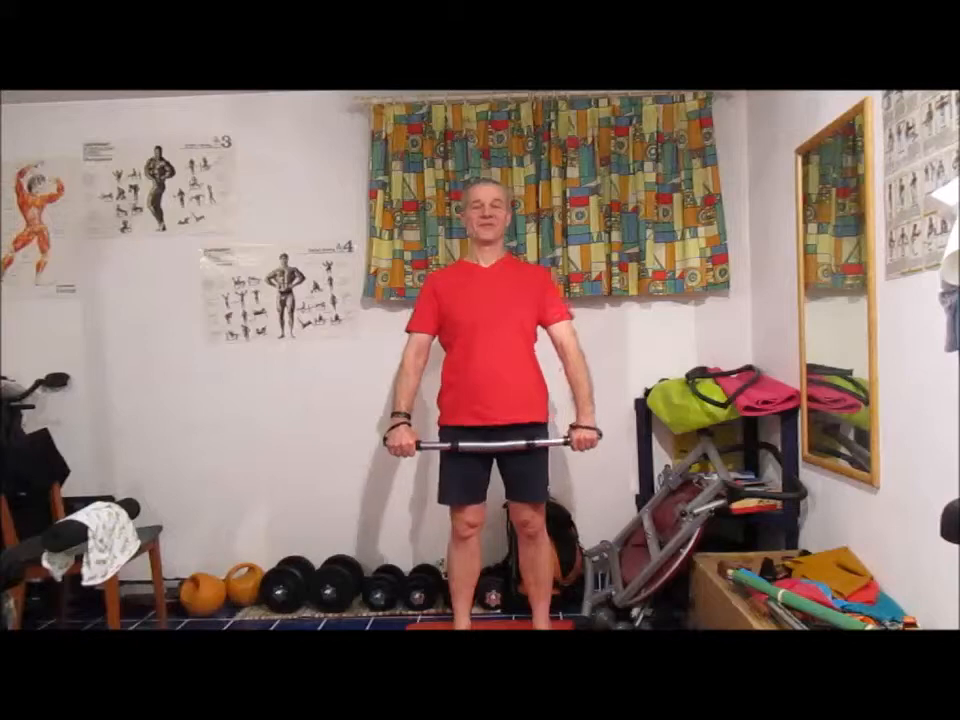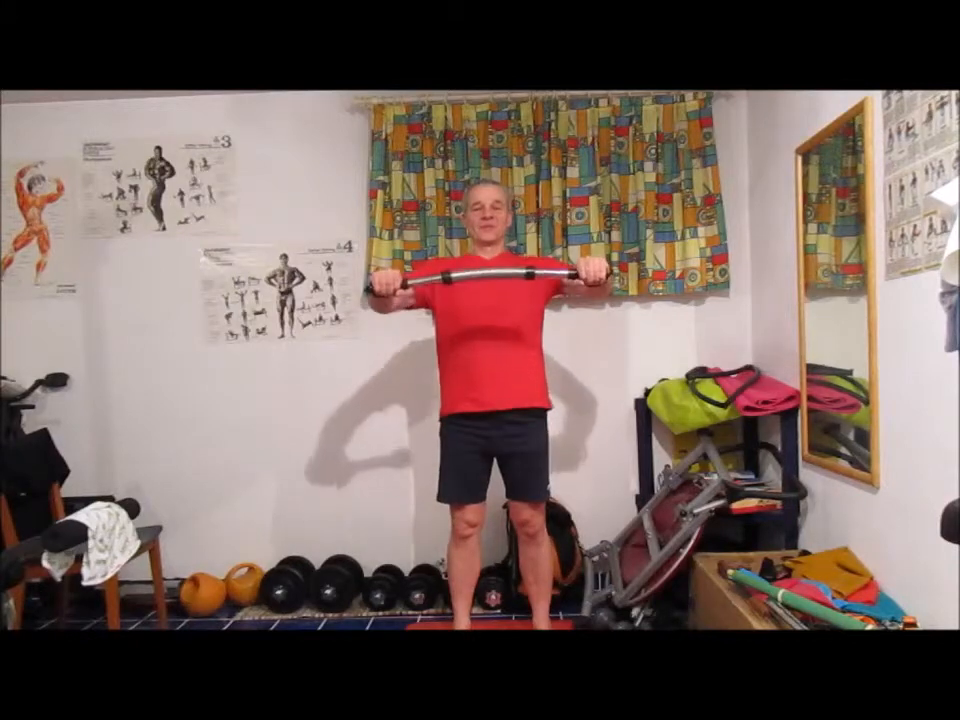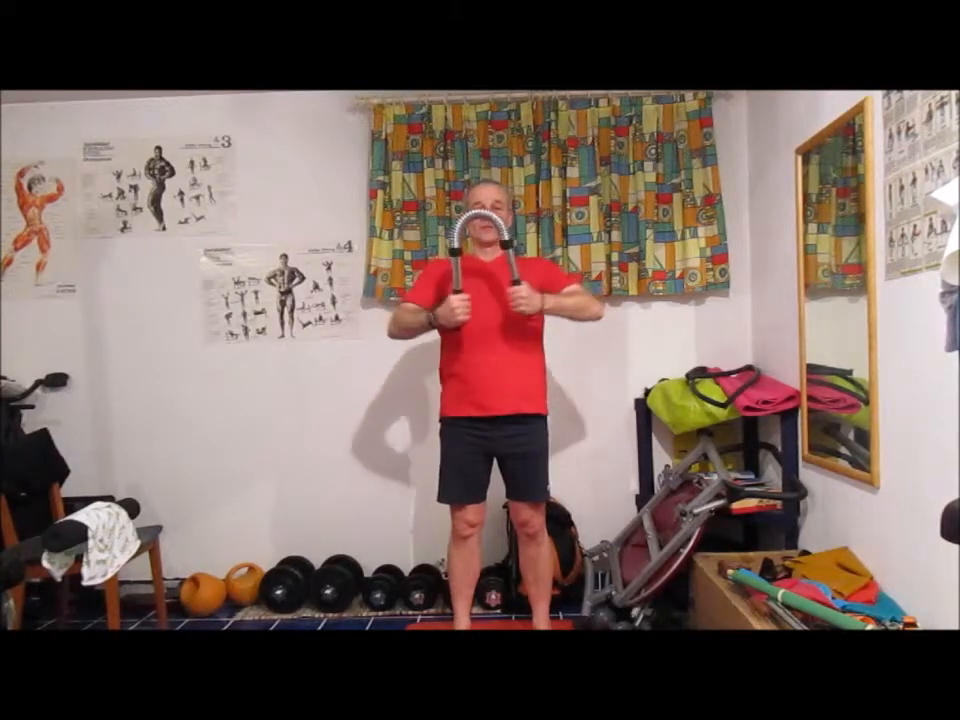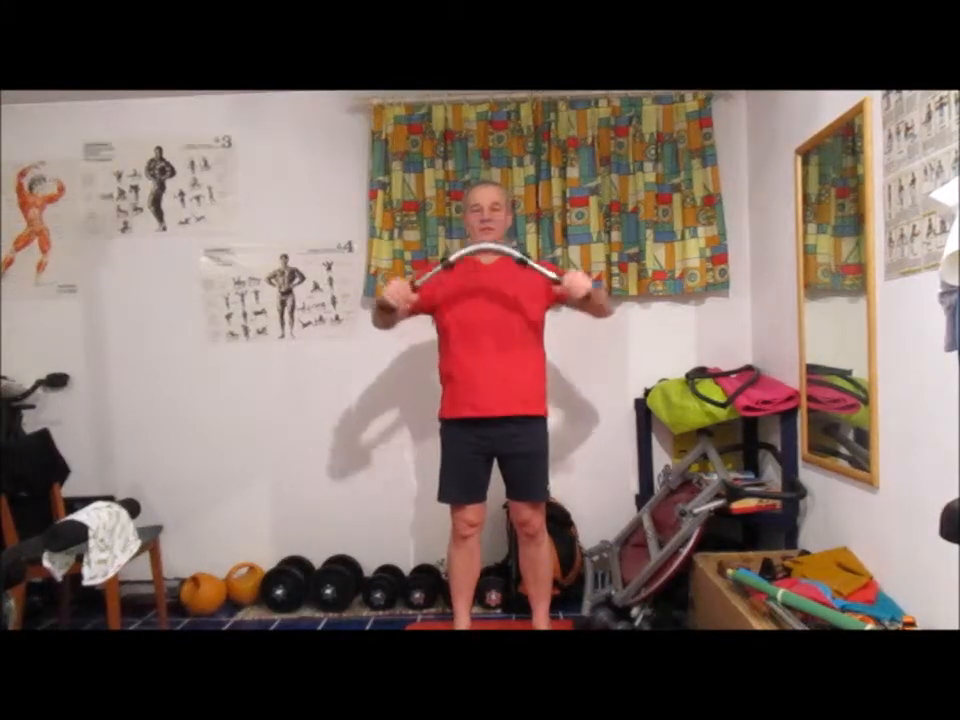
dt=0.7s
person 1, frame 1
left shoulder: (535, 277)
right shoulder: (440, 282)
left elbow: (569, 345)
right elbow: (414, 352)
left wrist: (585, 414)
right wrist: (401, 417)
left hip: (525, 422)
right hip: (461, 425)
left knee: (531, 524)
right knee: (465, 526)
left ankle: (541, 623)
right ankle: (461, 623)
person 1, frame 2
left shoulder: (537, 268)
right shoulder: (439, 271)
left elbow: (590, 284)
right elbow: (387, 302)
left wrist: (597, 272)
right wrist: (382, 287)
left hip: (524, 416)
right hip: (462, 419)
left knee: (531, 523)
right knee: (465, 524)
left ankle: (542, 622)
right ankle: (461, 623)
person 1, frame 3
left shoulder: (538, 269)
right shoulder: (439, 271)
left elbow: (592, 308)
right elbow: (397, 326)
left wrist: (539, 302)
right wrist: (438, 316)
left hip: (524, 418)
right hip: (462, 420)
left knee: (530, 524)
right knee: (464, 525)
left ankle: (541, 623)
right ankle: (460, 623)
person 1, frame 4
left shoulder: (538, 273)
right shoulder: (439, 278)
left elbow: (604, 309)
right elbow: (383, 322)
left wrist: (586, 289)
right wrist: (388, 302)
left hip: (524, 419)
right hip: (462, 422)
left knee: (531, 524)
right knee: (465, 525)
left ankle: (542, 622)
right ankle: (461, 622)
